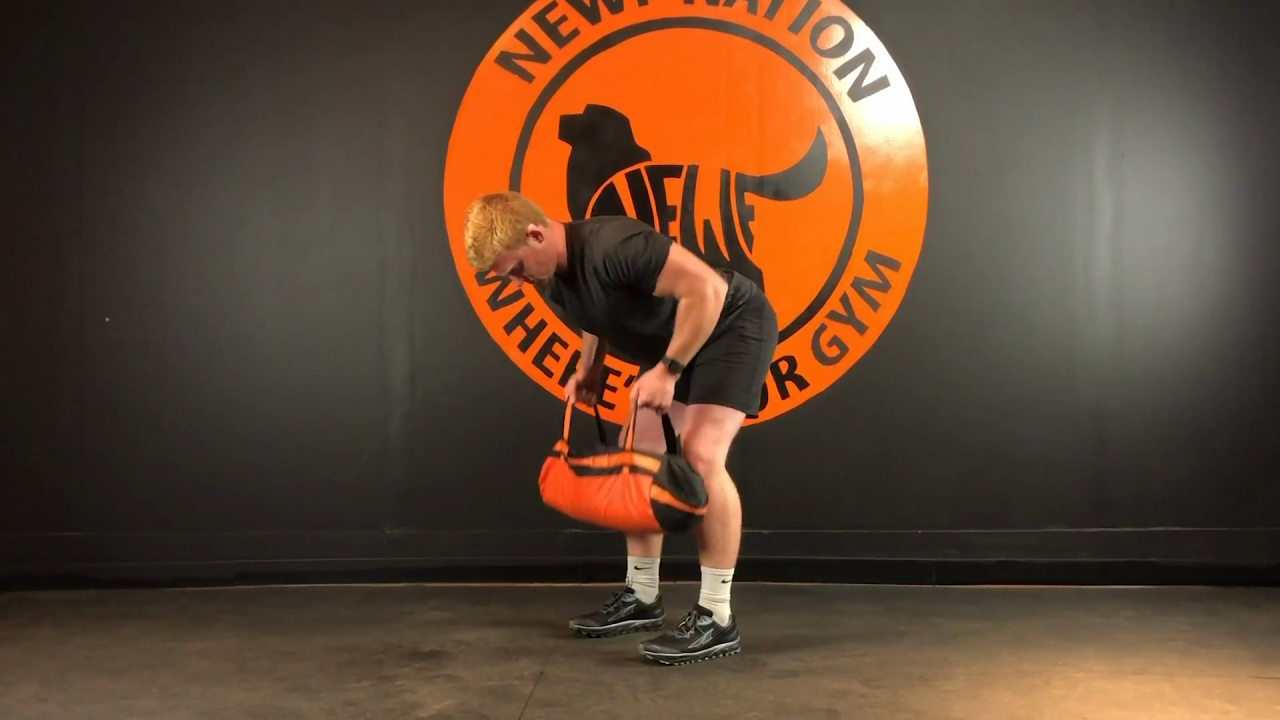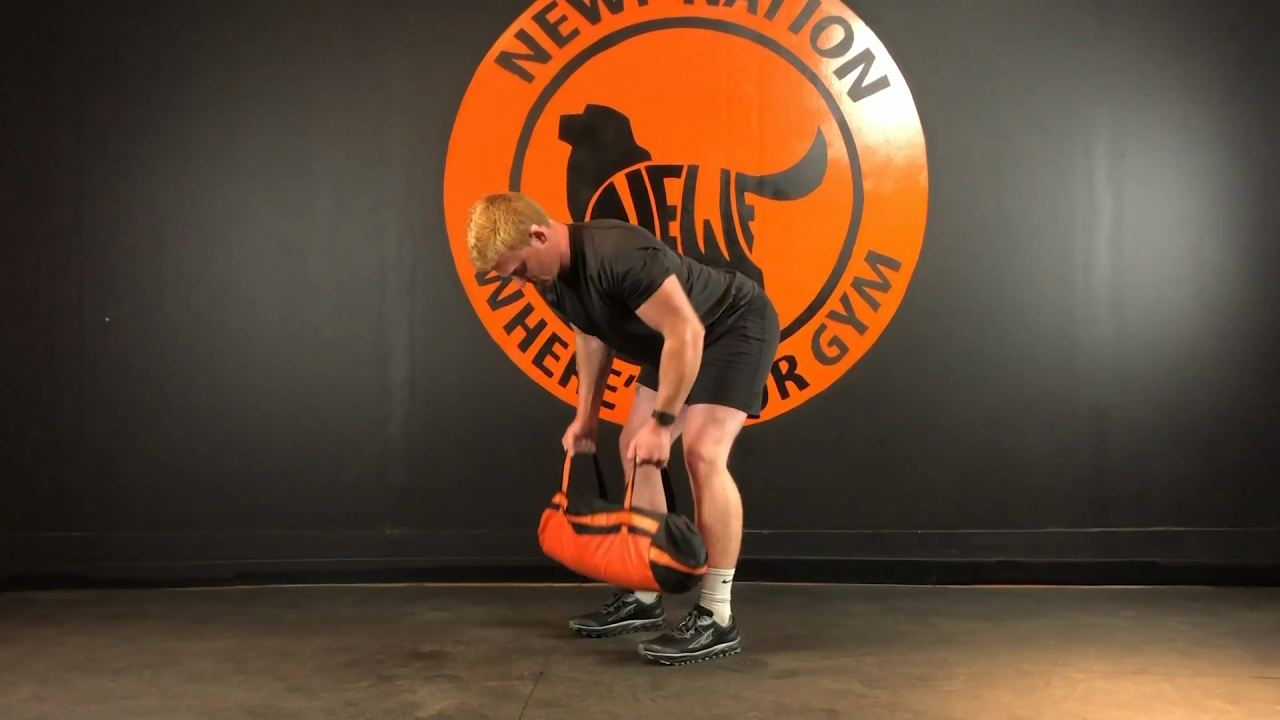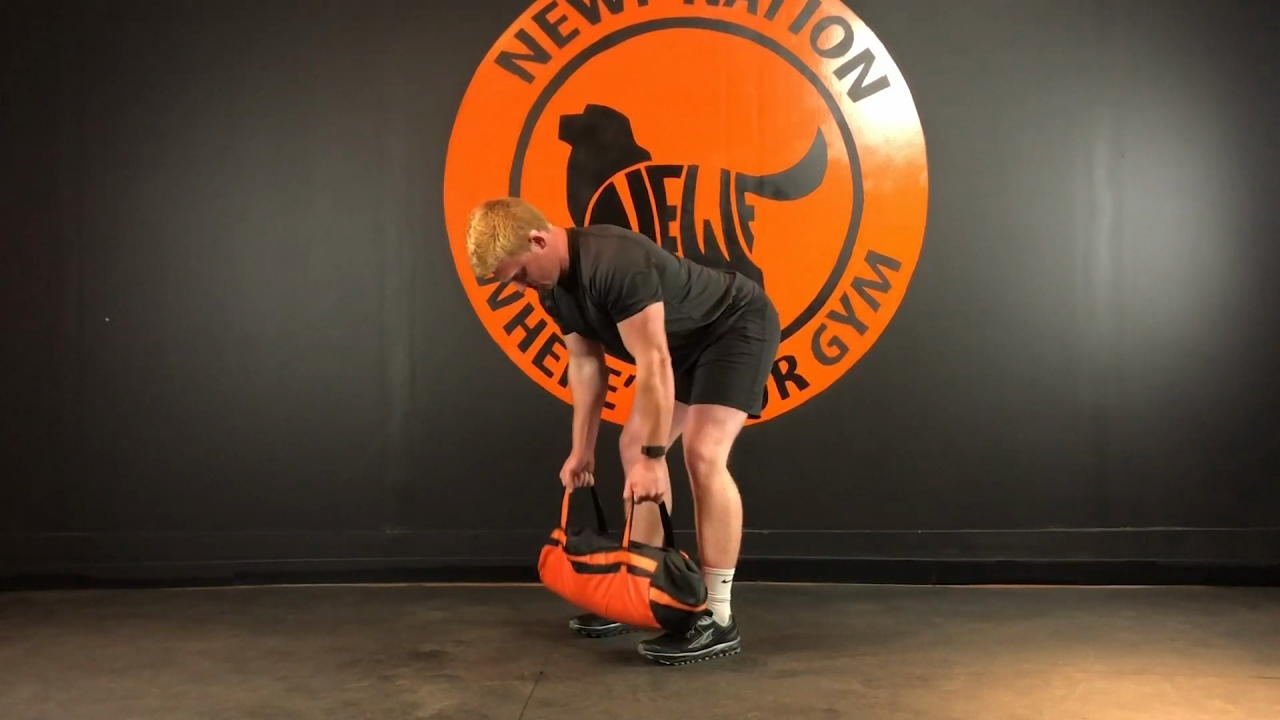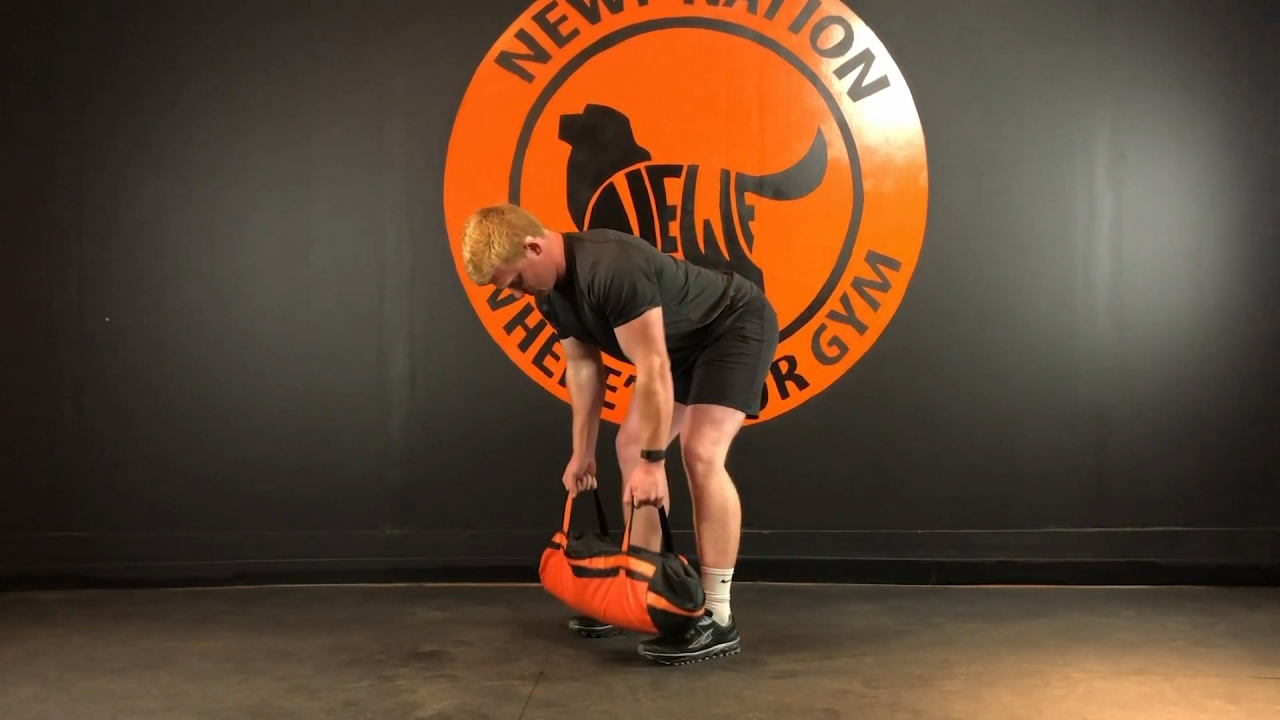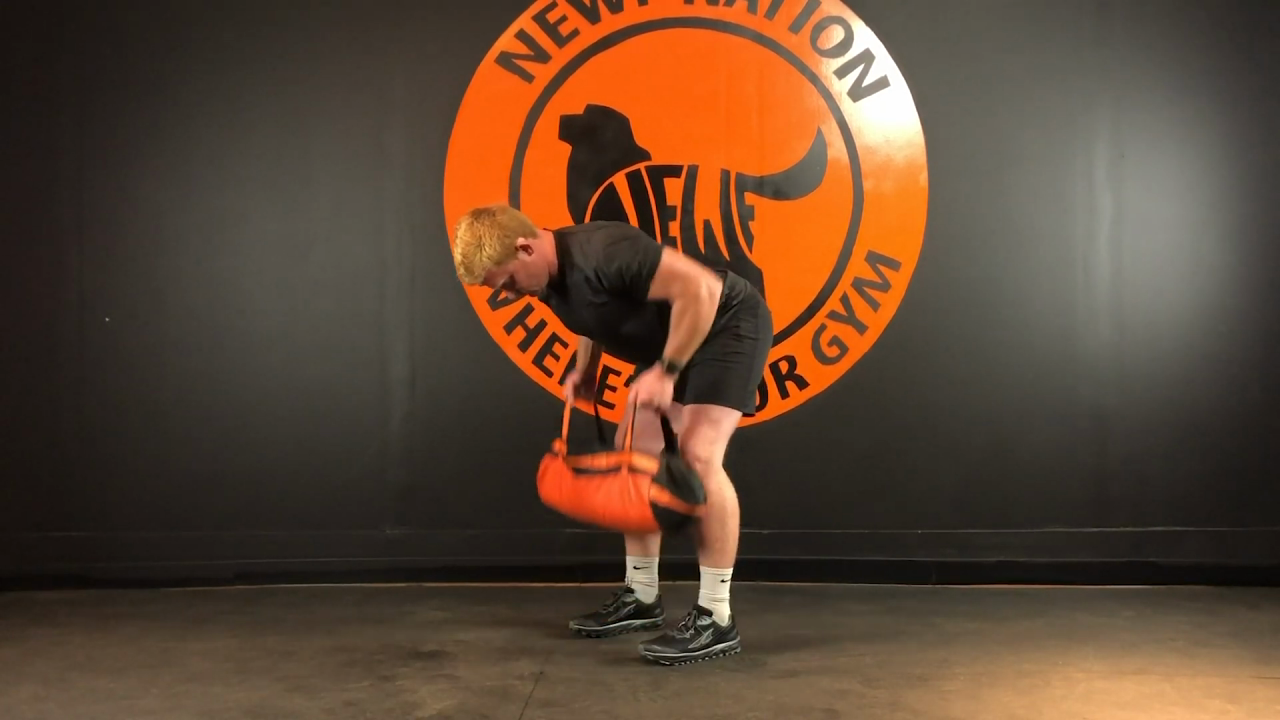
dt=0.3s
person 1, frame 1
left shoulder: (613, 247)
right shoulder: (553, 276)
left elbow: (707, 289)
left wrist: (668, 371)
right wrist: (589, 369)
left hip: (734, 325)
right hip: (672, 342)
left knee: (701, 456)
right knee: (638, 452)
left ankle: (716, 617)
right ankle: (642, 596)
person 1, frame 2
left shoulder: (616, 254)
right shoulder: (554, 281)
left elbow: (687, 334)
right elbow: (594, 336)
left wrist: (662, 424)
right wrist: (586, 415)
left hip: (735, 325)
right hip: (676, 338)
left knee: (703, 455)
right knee: (635, 449)
left ankle: (717, 618)
right ankle: (642, 597)
person 1, frame 3
left shoulder: (613, 263)
right shoulder: (553, 285)
left elbow: (653, 365)
right elbow: (585, 362)
left wrist: (654, 458)
right wrist: (582, 449)
left hip: (737, 326)
right hip: (684, 338)
left knee: (703, 455)
right knee: (633, 446)
left ankle: (718, 618)
person 1, frame 4
left shoulder: (610, 269)
right shoulder: (550, 290)
left elbow: (654, 372)
right elbow: (584, 365)
left wrist: (652, 463)
right wrist: (581, 454)
left hip: (735, 326)
right hip: (683, 340)
left knee: (702, 455)
right knee: (630, 447)
left ankle: (716, 619)
person 1, frame 5
left shoulder: (601, 254)
right shoulder: (546, 279)
left elbow: (703, 289)
left wrist: (666, 371)
right wrist: (585, 369)
left hip: (729, 324)
right hip: (672, 340)
left knee: (699, 453)
right knee: (633, 450)
left ankle: (716, 617)
right ankle: (642, 597)
